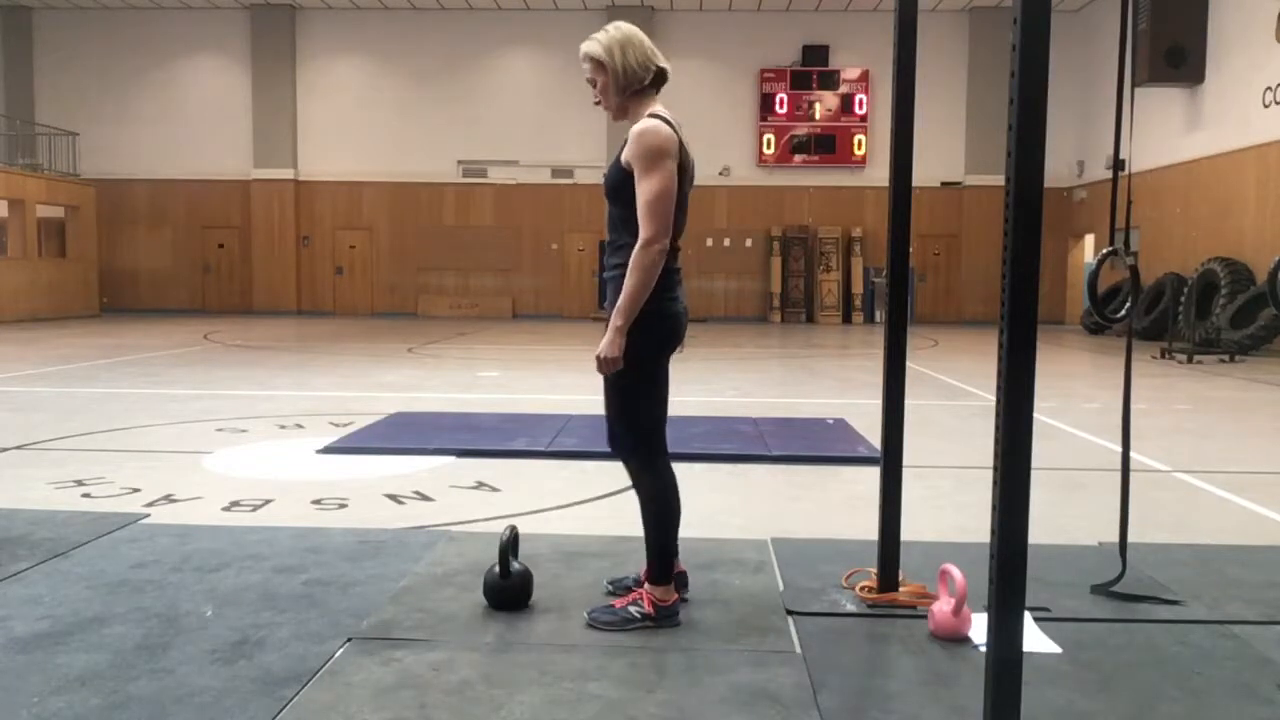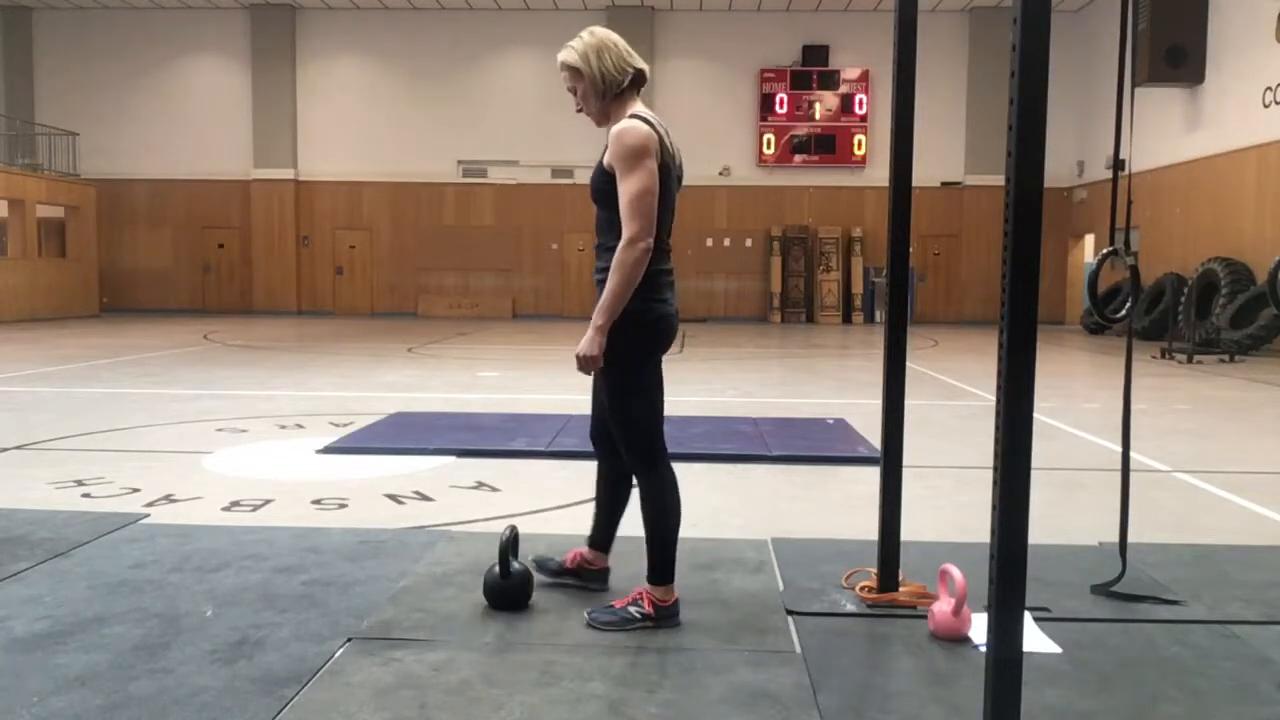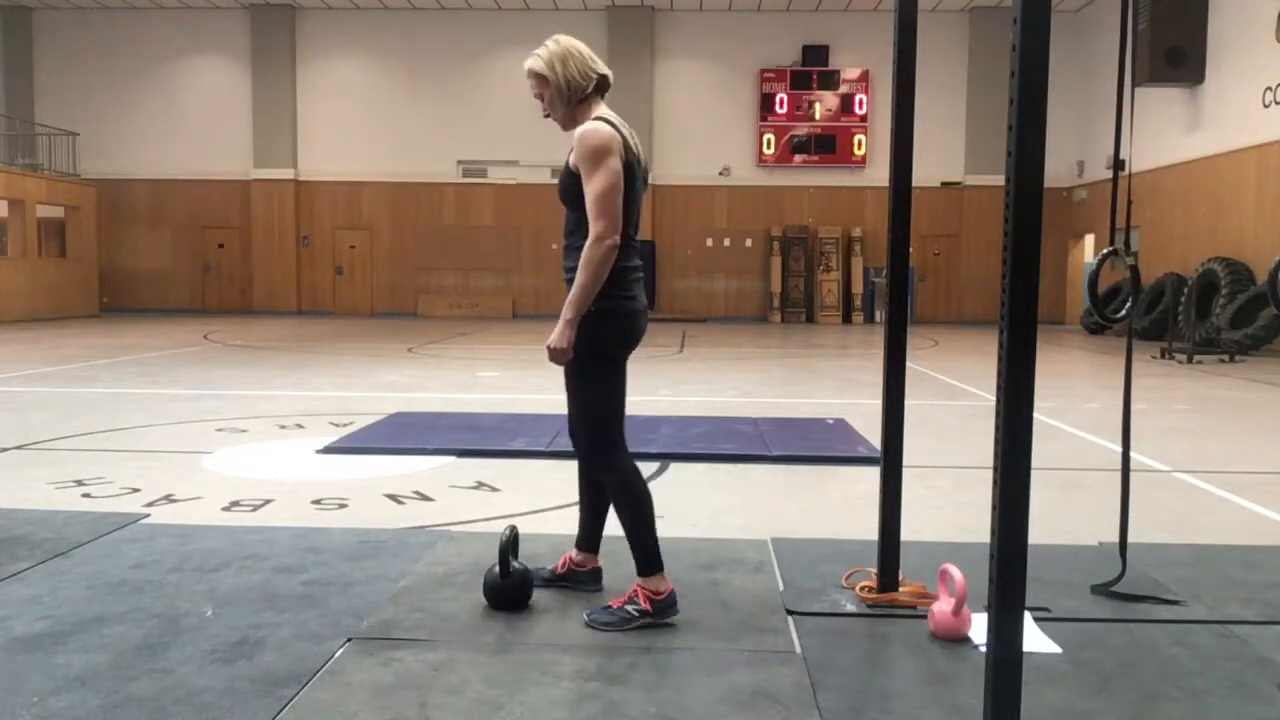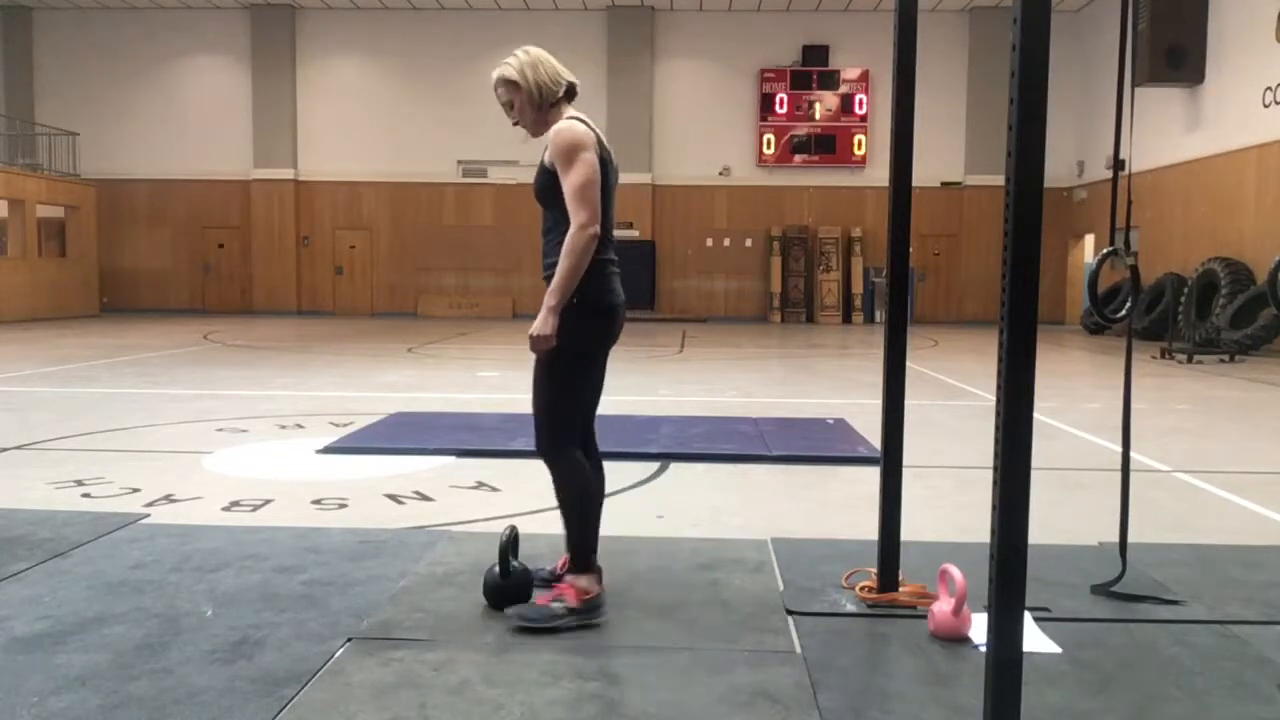
dt=0.4s
person 1, frame 1
left shoulder: (649, 132)
right shoulder: (658, 131)
left elbow: (653, 242)
left wrist: (617, 328)
left hip: (644, 314)
right hip: (651, 309)
left knee: (642, 451)
right knee: (634, 444)
left ankle: (660, 594)
right ankle: (668, 566)
person 1, frame 2
left shoulder: (629, 133)
right shoulder: (647, 130)
left elbow: (637, 241)
left wrist: (598, 327)
left hip: (634, 315)
right hip: (639, 310)
left knee: (643, 453)
right knee: (609, 440)
left ankle: (660, 596)
right ankle: (594, 557)
person 1, frame 3
left shoulder: (593, 134)
right shoulder: (615, 133)
left elbow: (603, 238)
left wrist: (567, 320)
left hip: (603, 309)
right hip: (617, 304)
left knee: (605, 448)
right knee: (592, 439)
left ankle: (654, 588)
right ankle: (584, 559)
person 1, frame 4
left shoulder: (568, 133)
right shoulder: (578, 136)
left elbow: (585, 228)
left wrist: (550, 310)
left hip: (582, 305)
right hip: (594, 302)
left knee: (558, 442)
right knee: (576, 438)
left ankle: (581, 586)
right ankle: (583, 558)
